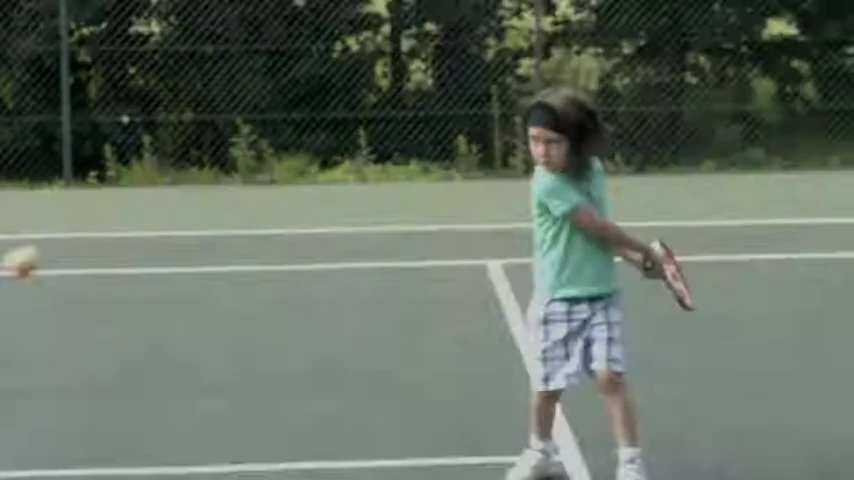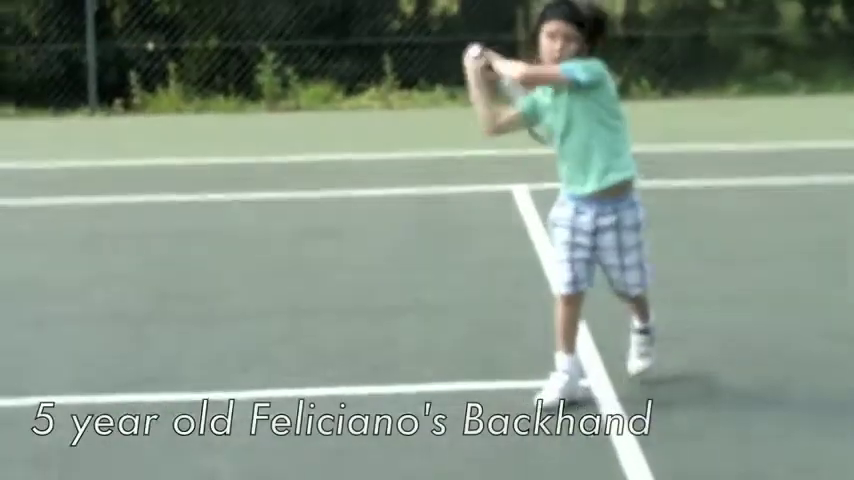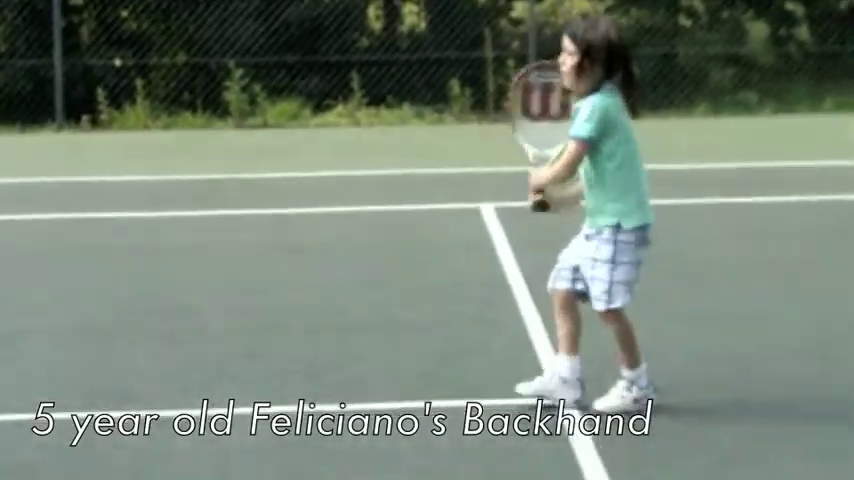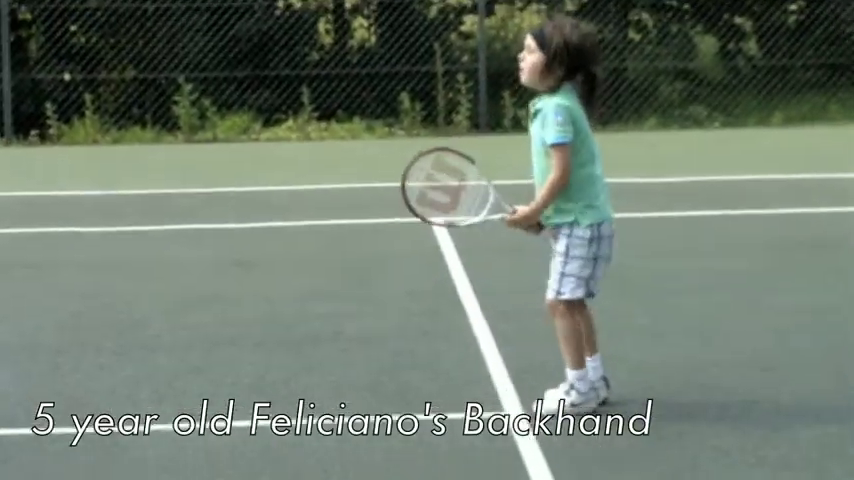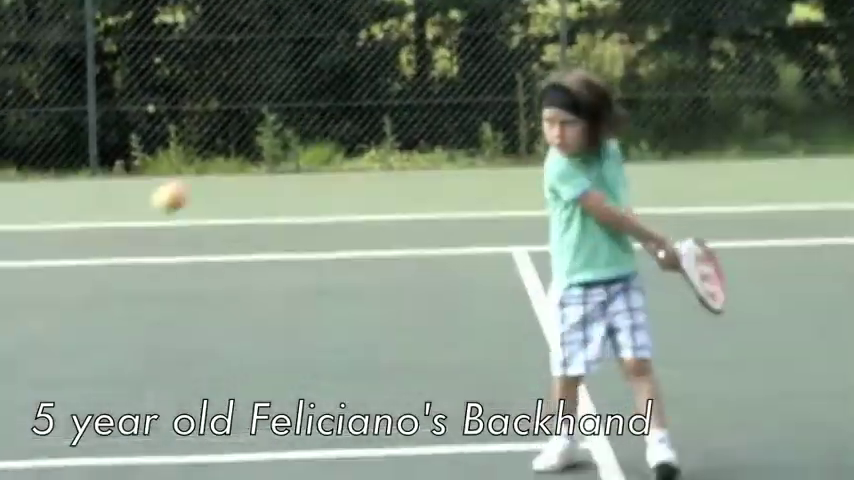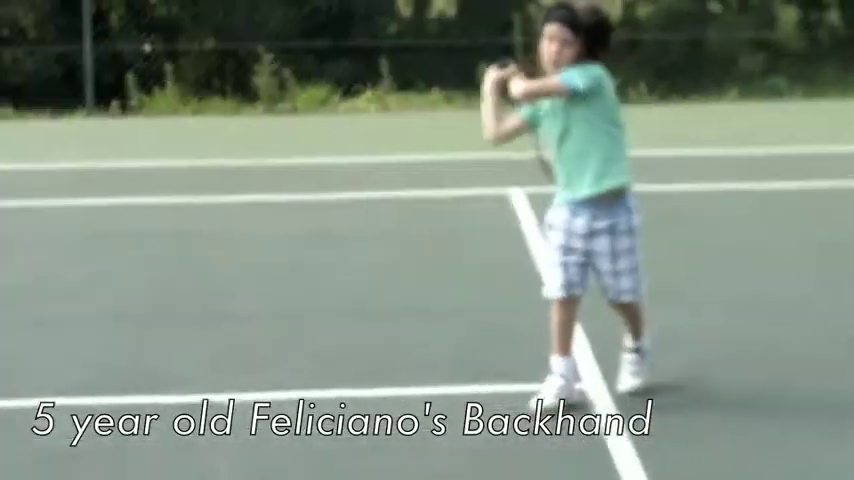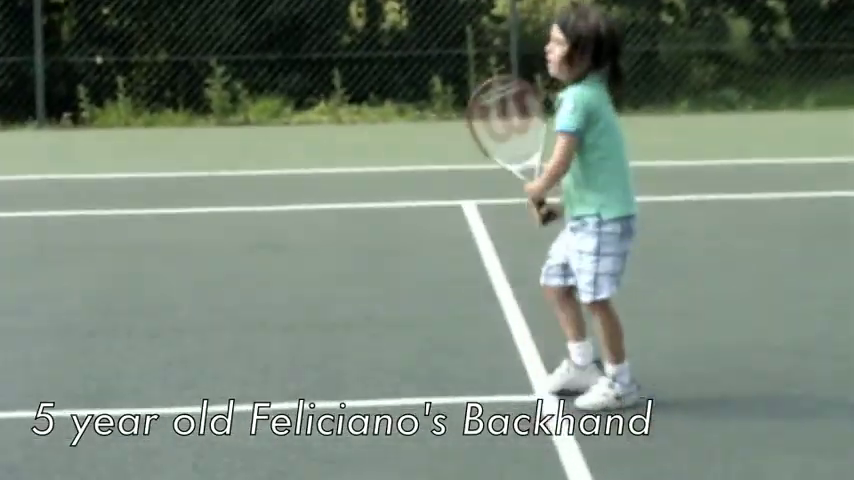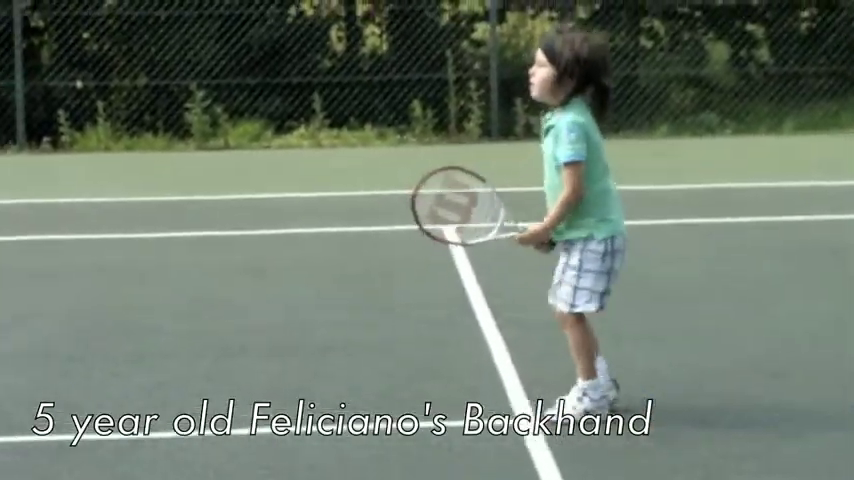
dt=0.5s
person 1, frame 1
left shoulder: (593, 170)
right shoulder: (547, 185)
right elbow: (598, 228)
left wrist: (629, 254)
right wrist: (642, 250)
left hip: (603, 297)
right hip: (559, 303)
left knee: (611, 377)
right knee: (548, 386)
person 1, frame 2
left shoulder: (591, 72)
right shoulder: (543, 97)
left elbow: (526, 74)
right elbow: (494, 124)
left wrist: (495, 59)
right wrist: (476, 76)
left hip: (616, 205)
right hip: (574, 208)
left knee: (630, 289)
right knee: (568, 292)
left ankle: (642, 328)
right ankle: (568, 374)
person 1, frame 3
left shoulder: (596, 107)
right shoulder: (595, 103)
left elbow: (567, 167)
left wrist: (538, 178)
right wrist: (573, 194)
left hip: (620, 225)
right hip: (600, 223)
left knee: (608, 306)
right knee: (562, 290)
left ankle: (636, 385)
right ankle: (565, 376)
person 1, frame 4
left shoulder: (556, 109)
right shoulder: (556, 103)
left elbow: (560, 174)
left wrist: (533, 211)
right wrist: (539, 210)
left hip: (580, 221)
right hip: (579, 219)
left knee: (560, 302)
right knee: (573, 301)
left ankle: (580, 389)
right ankle: (591, 378)
person 1, frame 5
left shoulder: (611, 154)
right shoulder: (557, 168)
left elbow: (620, 214)
right elbow: (610, 215)
left wrist: (657, 245)
right wrist: (660, 244)
left hip: (621, 279)
right hip: (576, 286)
left knee: (638, 362)
right knee: (566, 373)
left ankle: (659, 444)
right ankle: (563, 441)
person 1, frame 6
left shoulder: (592, 77)
right shoulder: (544, 104)
left elbow: (525, 89)
right elbow: (495, 133)
left wrist: (510, 77)
right wrist: (491, 85)
left hip: (610, 209)
right hip: (568, 211)
left knee: (621, 297)
right knee: (563, 296)
left ankle: (636, 346)
right ankle: (562, 377)
person 1, frame 7
left shoulder: (577, 98)
right shoulder: (589, 93)
left elbow: (561, 161)
left wrist: (537, 186)
right wrist: (550, 194)
left hip: (603, 216)
right hip: (586, 213)
left knee: (593, 297)
right knee: (554, 284)
left ankle: (620, 381)
right ankle: (580, 361)
person 1, frame 8
left shoulder: (570, 124)
right shoulder: (565, 118)
left elbow: (573, 190)
left wrist: (545, 228)
right wrist: (551, 227)
left hip: (593, 236)
right hip: (583, 234)
left knee: (570, 312)
right knee: (569, 310)
left ankle: (591, 394)
right ankle: (599, 383)
